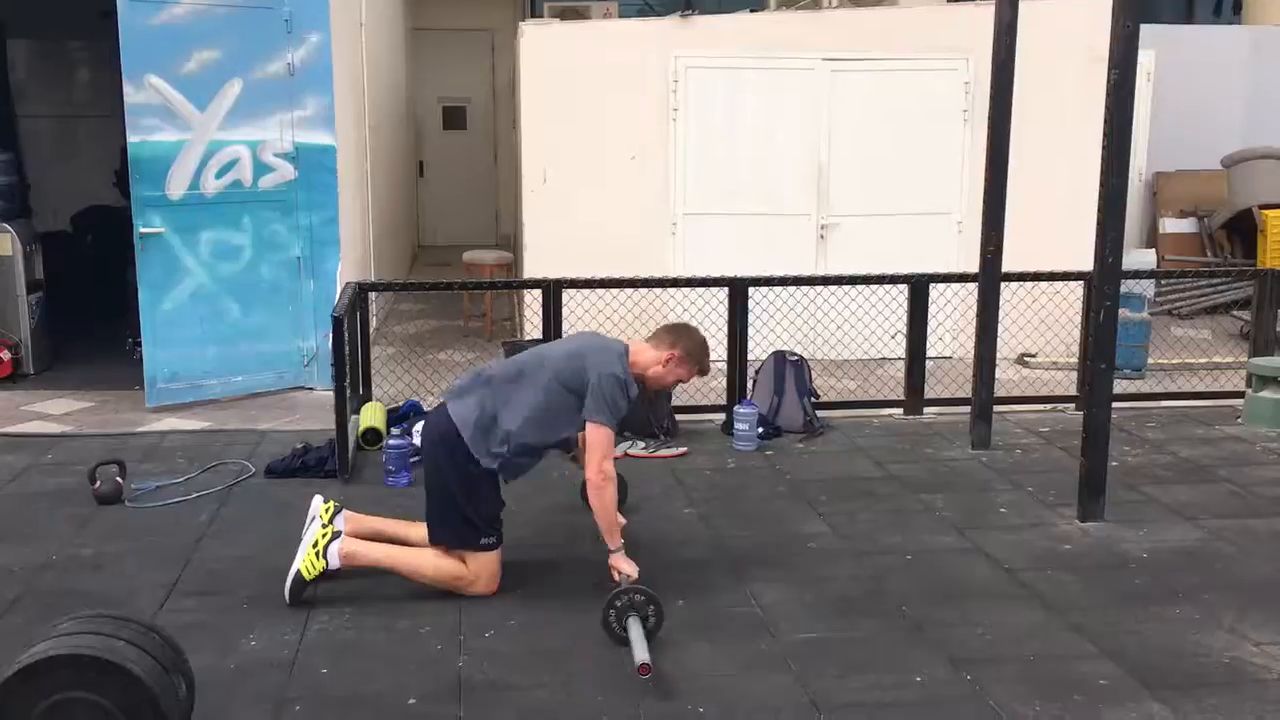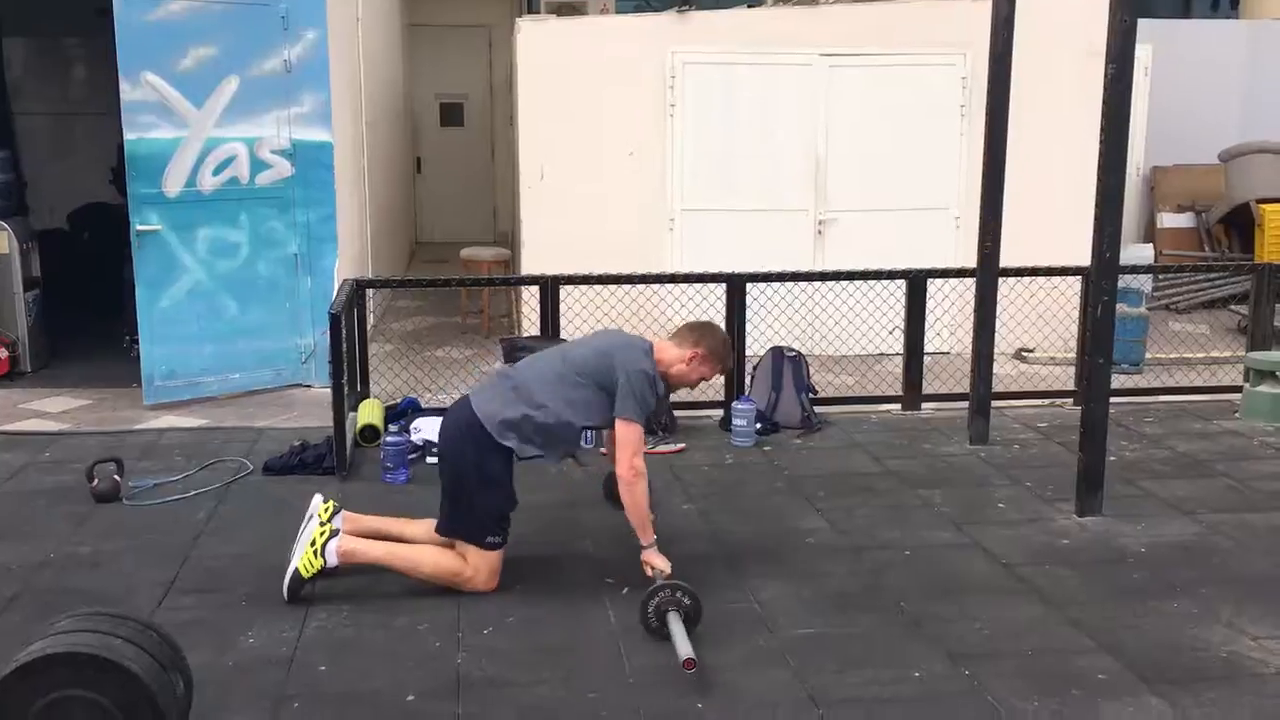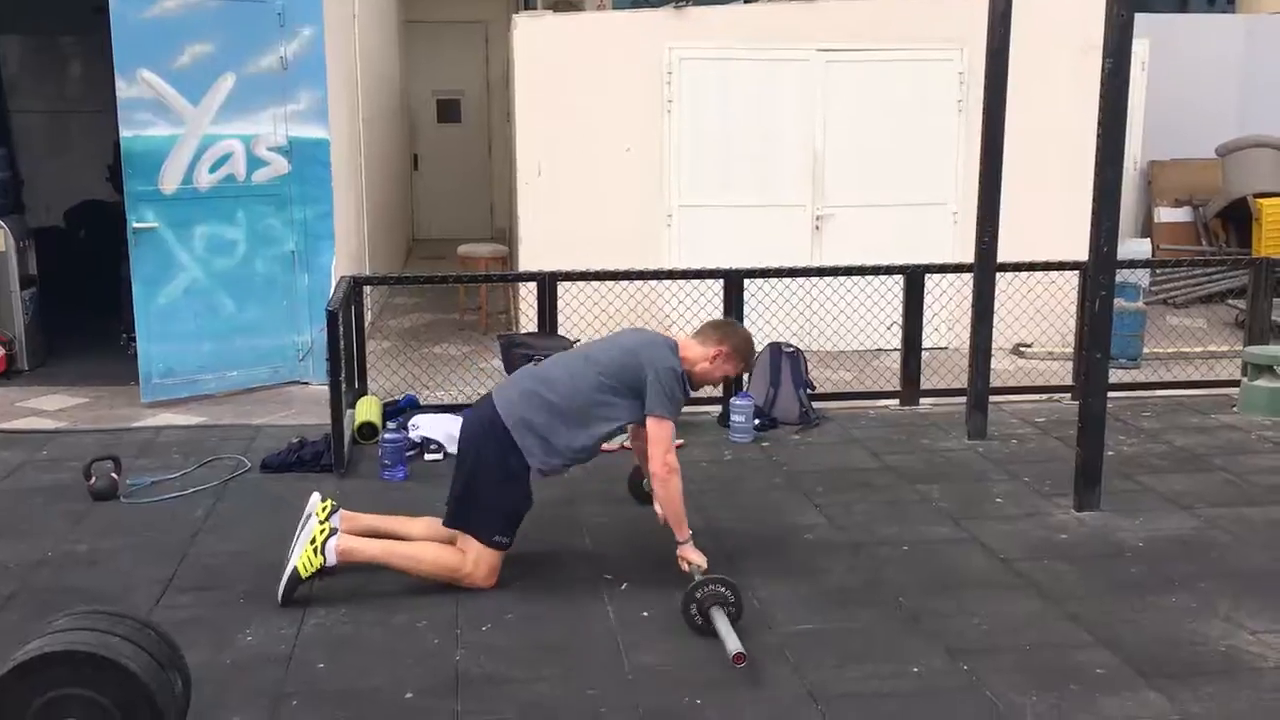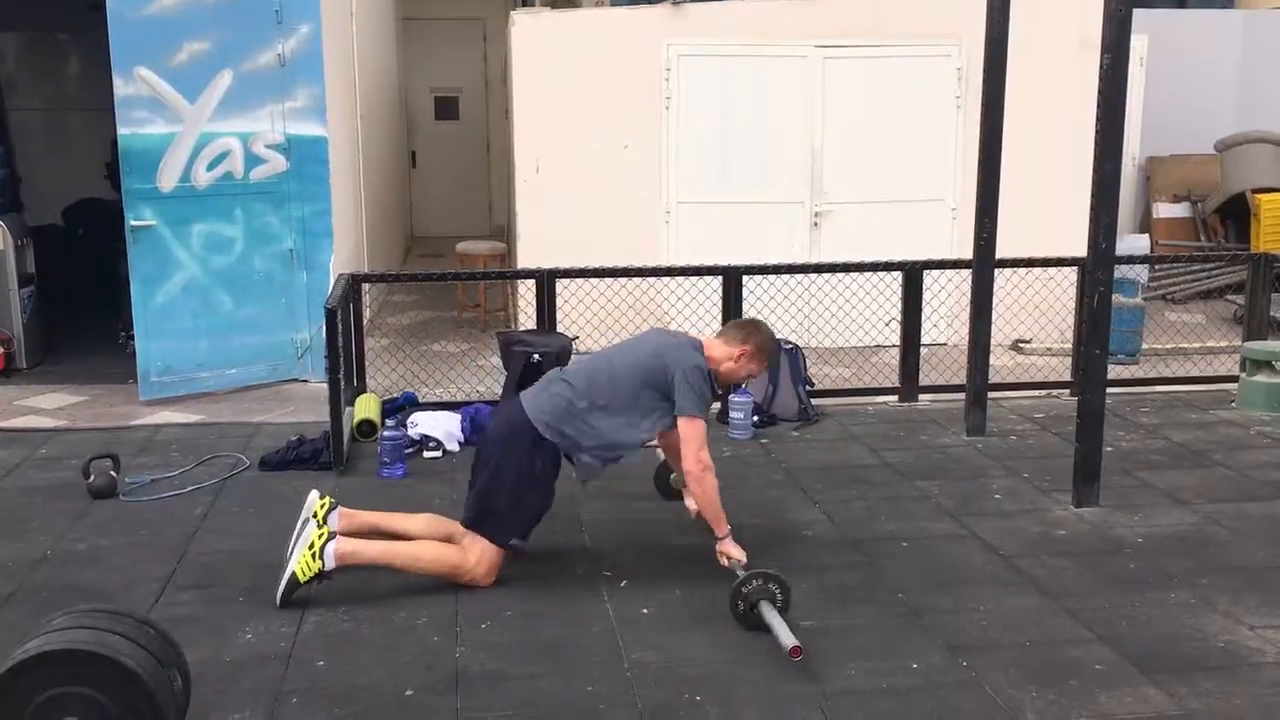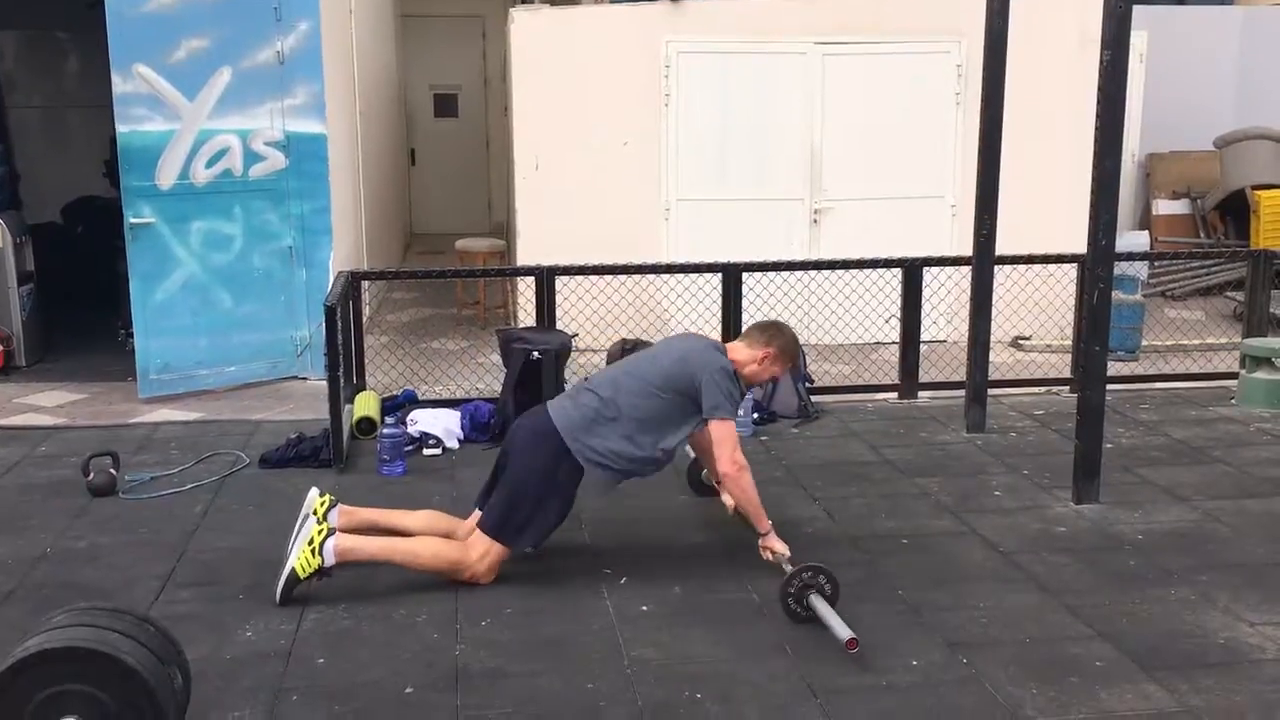
dt=0.2s
person 1, frame 1
left shoulder: (606, 353)
right shoulder: (613, 374)
left elbow: (589, 442)
right elbow: (598, 472)
left wrist: (607, 510)
right wrist: (615, 550)
left hip: (454, 425)
right hip: (463, 439)
left knee: (455, 543)
right knee: (479, 578)
left ankle: (339, 521)
right ankle: (338, 550)
person 1, frame 2
left shoulder: (630, 350)
right shoulder: (641, 371)
left elbow: (616, 440)
right elbow: (629, 467)
left wrist: (635, 507)
right wrist: (648, 545)
left hip: (473, 420)
right hip: (484, 435)
left knee: (460, 540)
right knee: (478, 575)
left ankle: (339, 521)
right ankle: (338, 548)
person 1, frame 3
left shoulder: (652, 350)
right shoulder: (668, 369)
left elbow: (642, 435)
right elbow: (663, 465)
left wrist: (658, 497)
right wrist: (684, 541)
left hip: (495, 418)
right hip: (506, 432)
left knee: (465, 538)
right knee: (477, 570)
left ankle: (336, 520)
right ankle: (336, 548)
person 1, frame 4
left shoulder: (677, 349)
right shoulder: (695, 368)
left elbow: (667, 427)
right elbow: (697, 462)
left wrist: (688, 493)
right wrist: (723, 536)
left hip: (519, 419)
right hip: (533, 435)
left knee: (467, 535)
right knee: (476, 567)
left ankle: (335, 517)
right ankle: (334, 550)
person 1, frame 5
left shoulder: (699, 351)
right shoulder: (720, 371)
left elbow: (697, 429)
right elbow: (732, 464)
left wrist: (721, 489)
right wrist: (765, 531)
left hip: (543, 427)
right hip: (558, 447)
left knee: (466, 531)
right knee: (476, 563)
left ankle: (335, 515)
right ankle: (334, 546)
